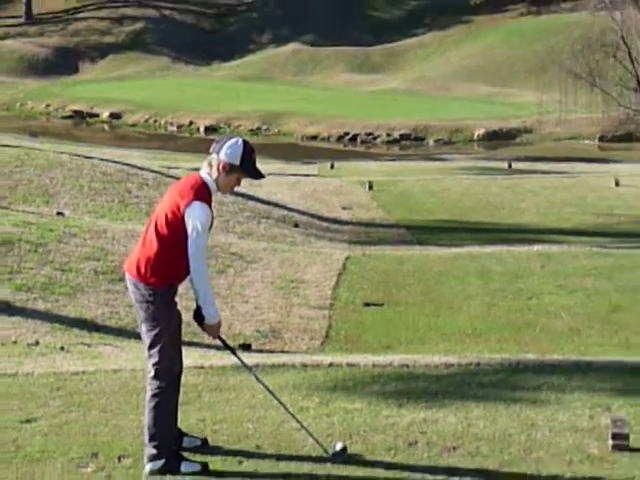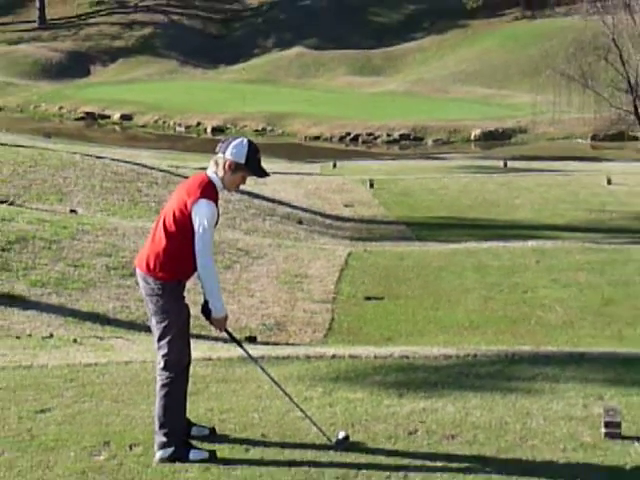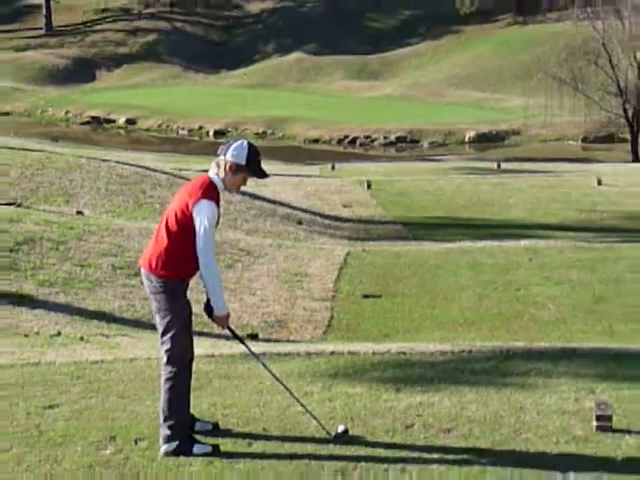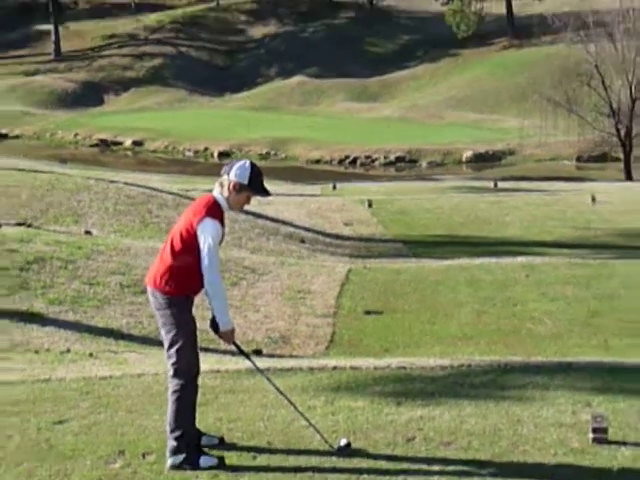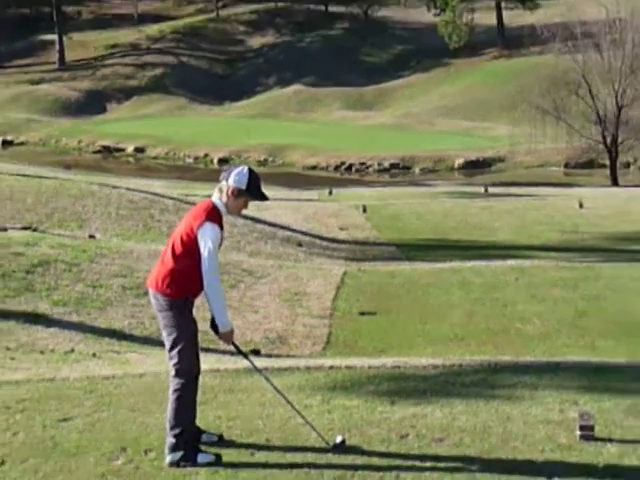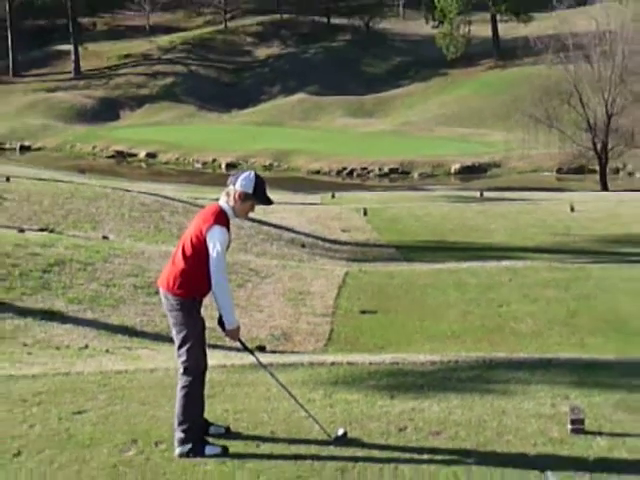
dt=0.1s
person 1, frame 1
left shoulder: (191, 185)
right shoulder: (198, 202)
left elbow: (188, 257)
right elbow: (197, 264)
left wrist: (202, 306)
right wrist: (211, 314)
left hip: (148, 279)
right hip: (152, 285)
left knee: (169, 364)
right knee: (165, 369)
left ankle: (167, 433)
right ankle: (159, 455)
person 1, frame 2
left shoulder: (199, 184)
right shoulder: (205, 200)
left elbow: (197, 253)
right elbow: (204, 259)
left wrist: (210, 302)
right wrist: (218, 309)
left hip: (159, 274)
right hip: (162, 280)
left knee: (179, 356)
right knee: (174, 360)
left ankle: (176, 422)
right ankle: (169, 443)
person 1, frame 3
left shoulder: (201, 186)
right shoulder: (206, 200)
left elbow: (198, 252)
right elbow: (206, 258)
left wrist: (213, 300)
right wrist: (220, 307)
left hip: (164, 273)
right hip: (165, 278)
left knee: (182, 352)
right knee: (177, 356)
left ankle: (180, 418)
right ankle: (174, 437)
person 1, frame 4
left shoulder: (206, 206)
right shoulder: (210, 219)
left elbow: (204, 269)
right elbow: (211, 275)
left wrist: (217, 316)
right wrist: (225, 322)
left hip: (171, 291)
right hip: (170, 294)
left knee: (188, 367)
right knee: (183, 370)
left ankle: (187, 431)
right ankle: (181, 450)
person 1, frame 5
left shoulder: (206, 211)
right shoulder: (210, 223)
left elbow: (203, 272)
right elbow: (210, 278)
left wrist: (217, 317)
right wrist: (224, 323)
left hip: (172, 293)
right hip: (172, 296)
left knee: (189, 367)
right knee: (184, 370)
left ankle: (187, 429)
person 1, frame 6
left shoulder: (213, 214)
right shoulder: (218, 226)
left elbow: (212, 273)
right elbow: (218, 278)
left wrist: (224, 315)
right wrist: (231, 321)
left hip: (179, 292)
right hip: (181, 296)
left knee: (196, 363)
right knee: (192, 366)
